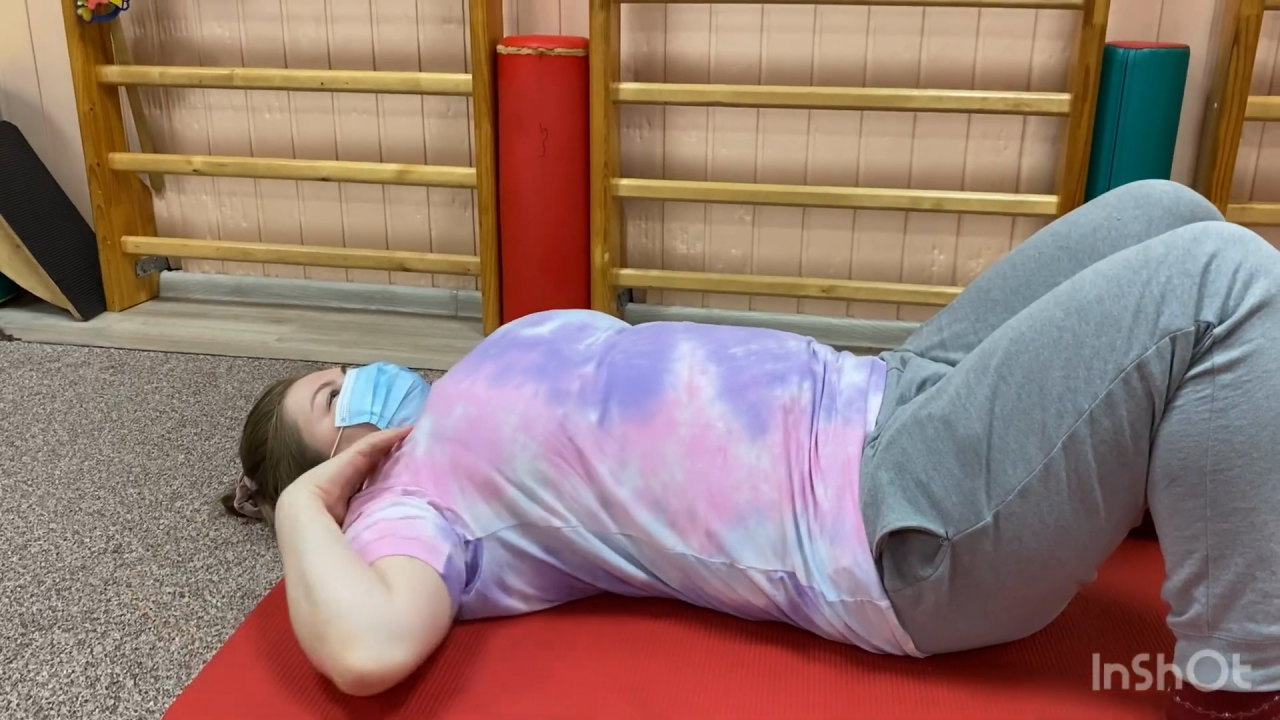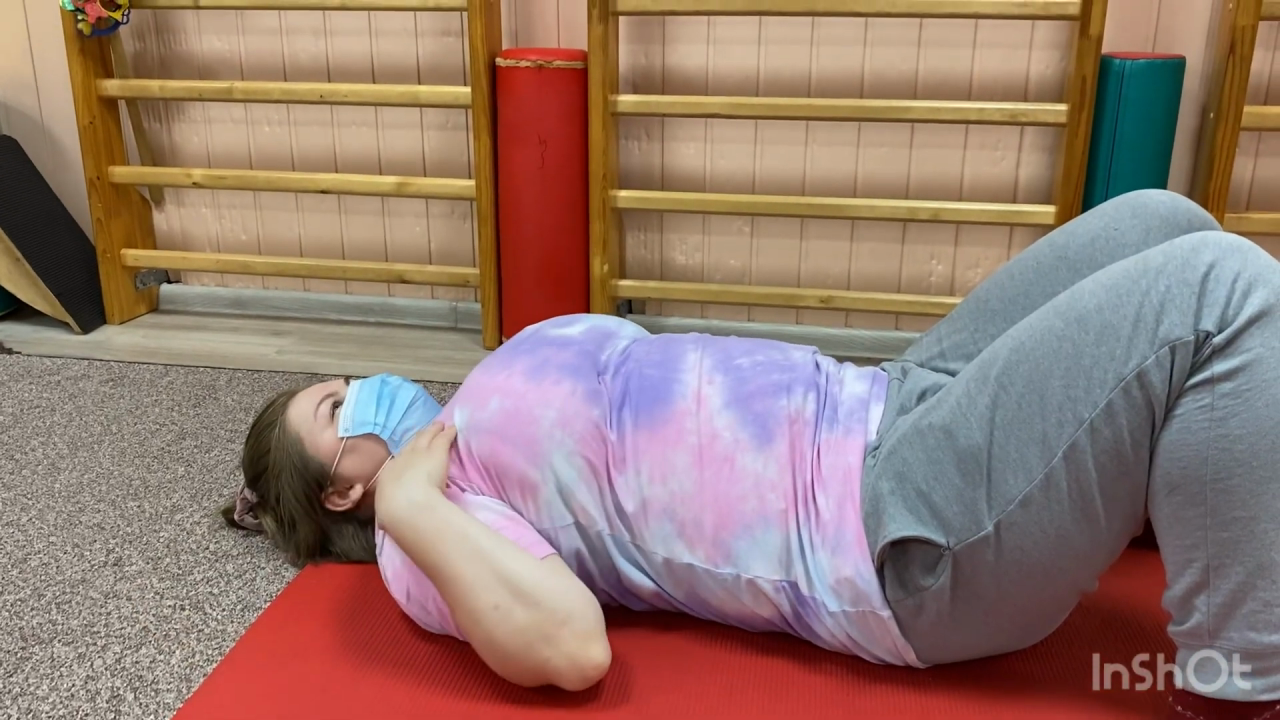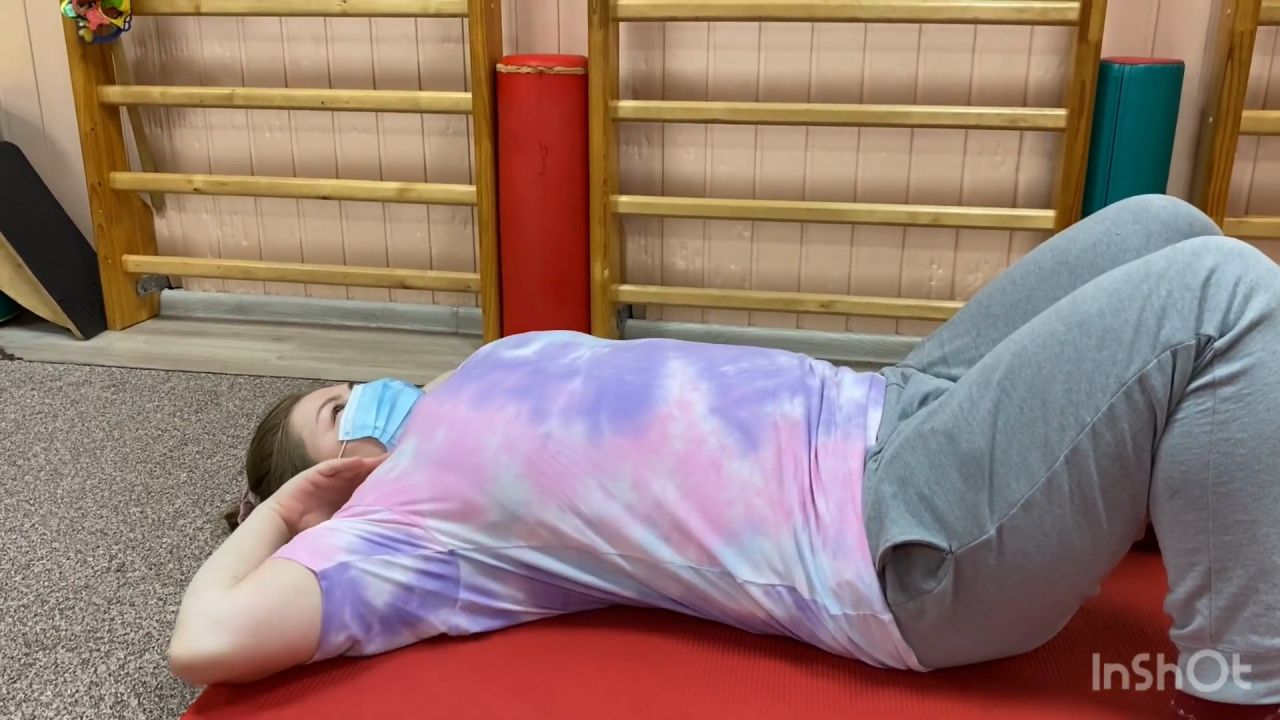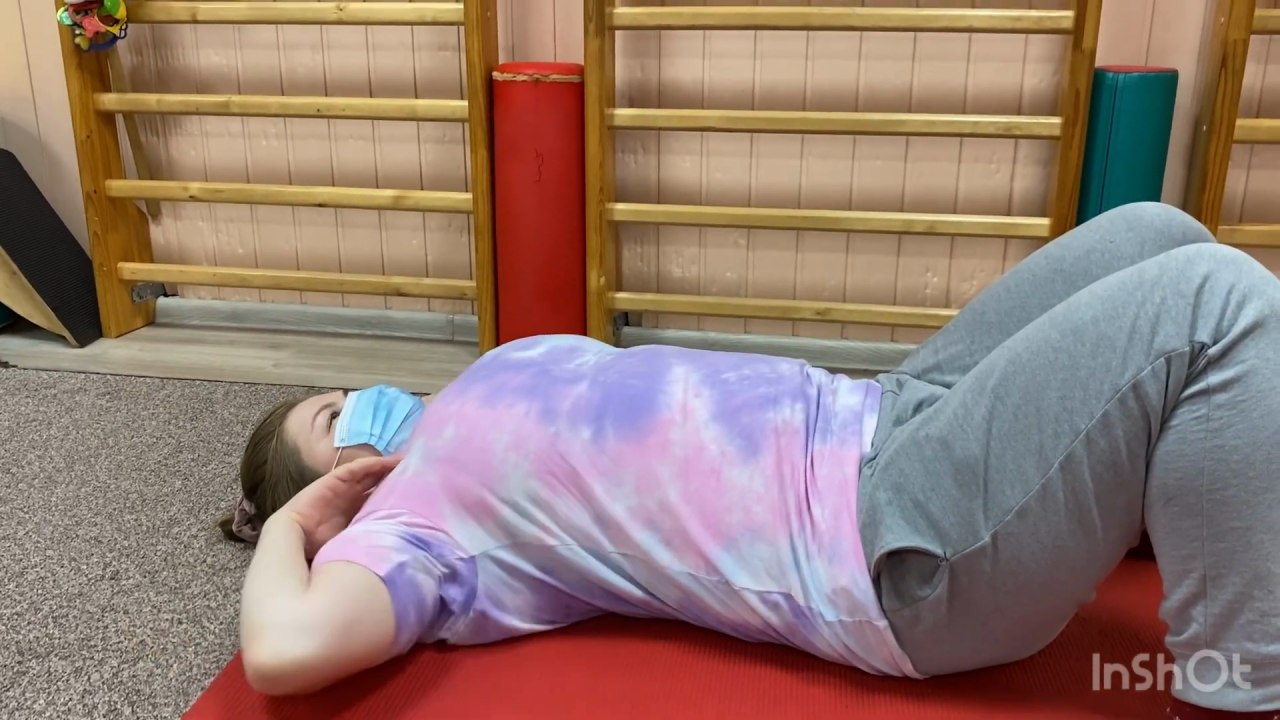
dt=1s
person 1, frame 1
left shoulder: (472, 411)
right shoulder: (409, 503)
right wrist: (302, 504)
left hip: (886, 402)
right hip: (906, 523)
left knee: (1163, 216)
person 1, frame 2
left shoulder: (483, 421)
right shoulder: (430, 512)
right wrist: (404, 501)
left hip: (889, 412)
right hip: (910, 534)
left knee: (1159, 224)
person 1, frame 3
left shoulder: (481, 392)
right shoulder: (405, 518)
right wrist: (272, 513)
left hip: (889, 417)
right hip: (913, 540)
left knee: (1162, 231)
person 1, frame 4
left shoulder: (473, 412)
right shoulder: (406, 524)
right wrist: (285, 524)
left hip: (884, 425)
right hip: (905, 544)
left knee: (1158, 239)
